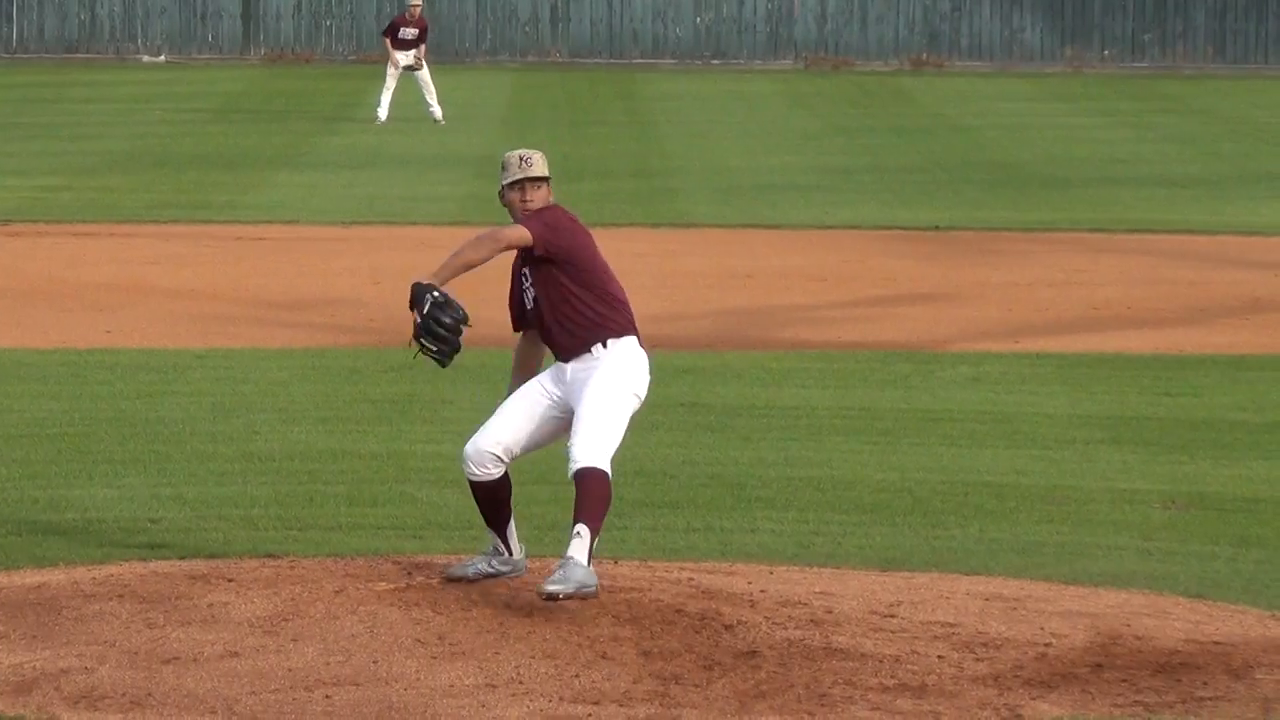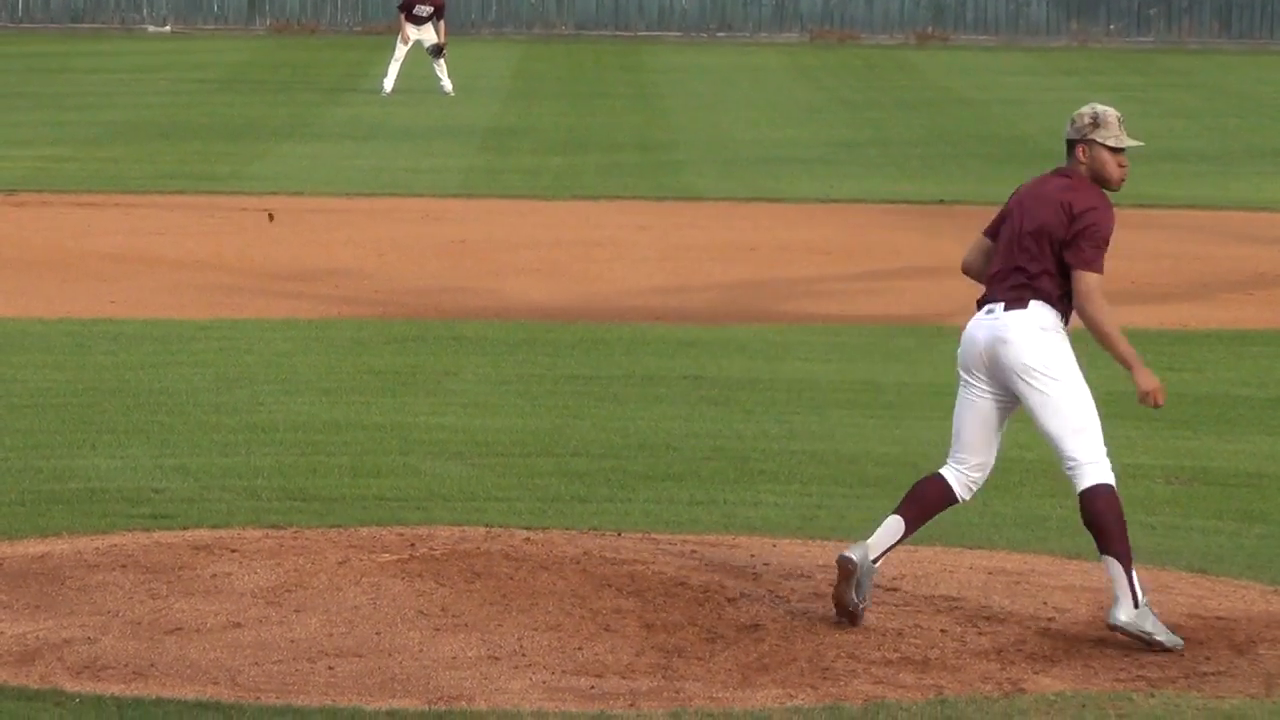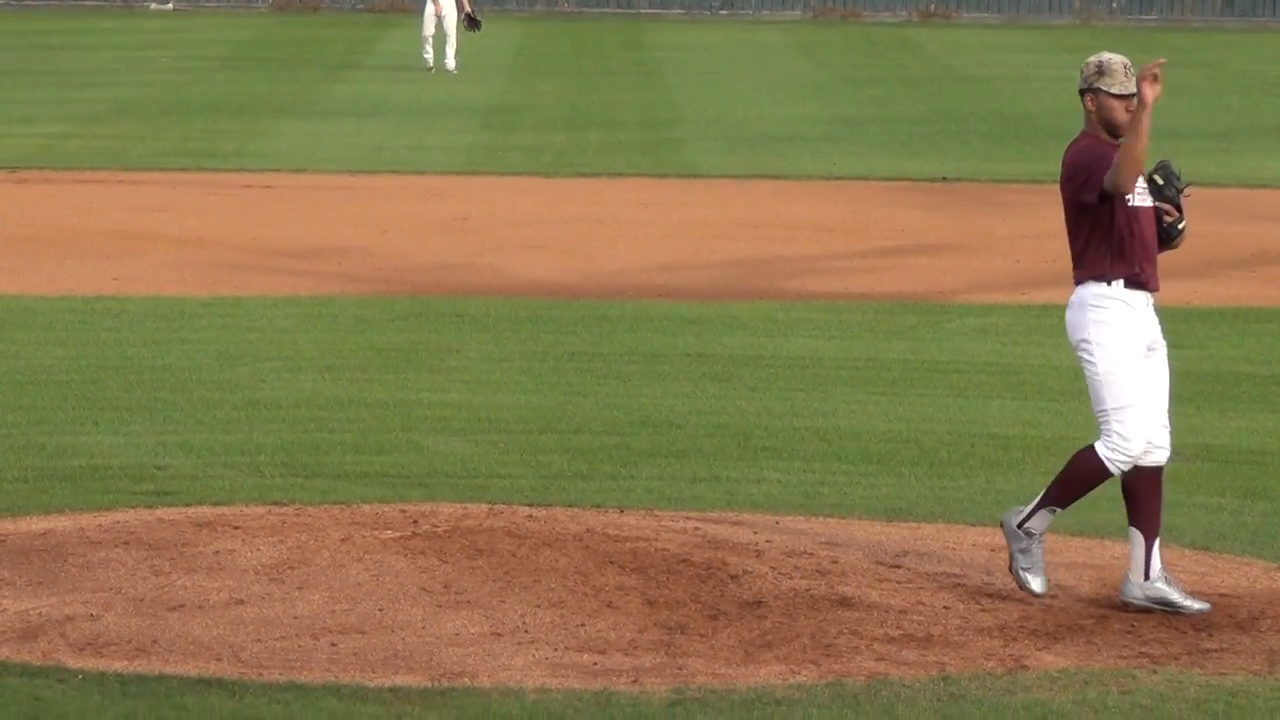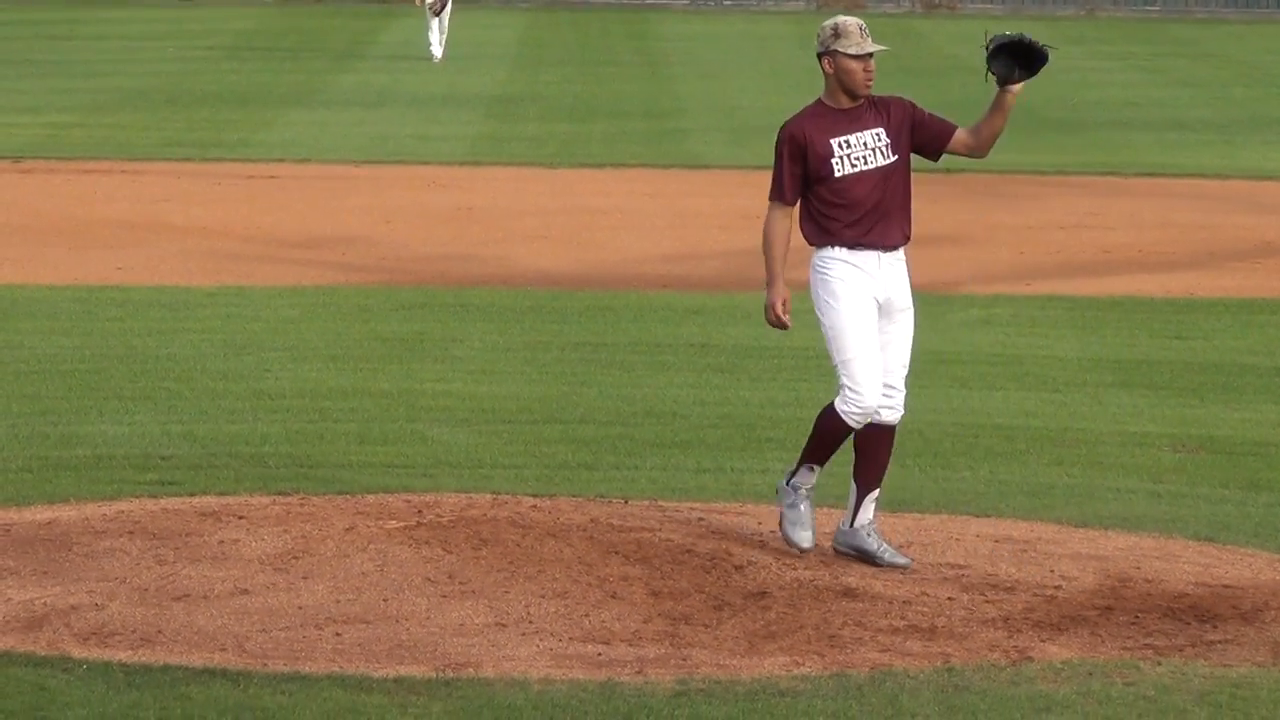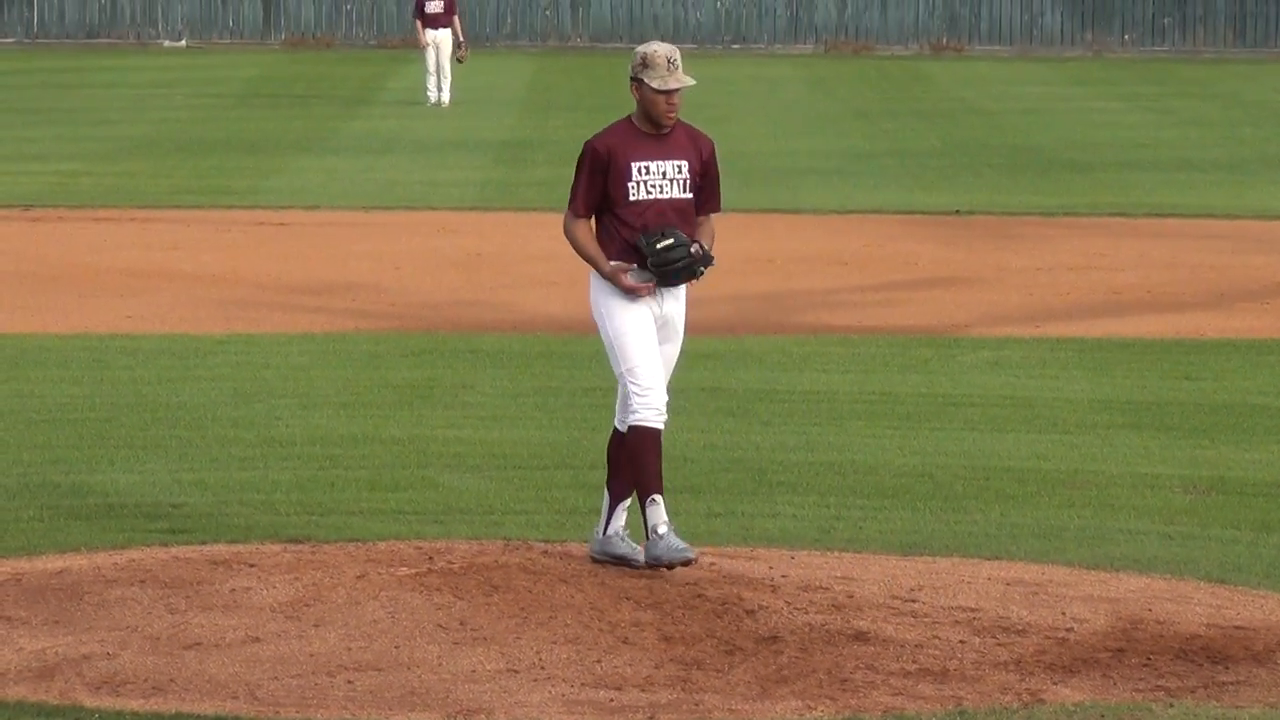
dt=1s
person 1, frame 1
left shoulder: (556, 222)
right shoulder: (524, 274)
left elbow: (499, 239)
right elbow: (530, 341)
left wrist: (435, 282)
right wrist: (515, 402)
left hip: (614, 363)
right hip: (566, 371)
left knee: (588, 455)
right knee: (480, 453)
left ankle: (578, 563)
right ankle: (505, 553)
person 1, frame 2
left shoulder: (1031, 190)
right shoulder: (1092, 205)
left elbow: (970, 264)
right elbow: (1087, 298)
right wrist: (1136, 367)
left hip: (981, 333)
right hip: (1033, 333)
left knee: (965, 471)
right knee: (1090, 466)
left ankle: (866, 555)
right ankle: (1129, 604)
person 1, frame 3
left shoulder: (1115, 157)
right shoulder: (1086, 154)
right elbow: (1123, 181)
left wrist: (1163, 229)
right wrist: (1147, 109)
left hip: (1138, 311)
right hip: (1106, 310)
left knee: (1151, 445)
right knee: (1123, 445)
left ankle: (1146, 579)
right ankle: (1028, 524)
person 1, frame 4
left shoulder: (897, 114)
right shoulder: (801, 130)
left elbow: (976, 144)
right elbow: (779, 211)
left wrist: (1007, 94)
right wrist: (774, 284)
left hip: (895, 271)
right hip: (842, 270)
left knee: (888, 402)
right knee: (860, 395)
left ankle: (856, 526)
right ankle: (798, 485)
person 1, frame 5
left shoulder: (698, 146)
right shoulder: (606, 146)
left elbow: (706, 219)
right elbow: (575, 221)
left wrist: (699, 251)
right wrist: (608, 268)
left hip: (671, 292)
right hip: (620, 289)
left knee: (637, 409)
right knee: (648, 400)
left ankle: (609, 533)
right ankle: (659, 531)
